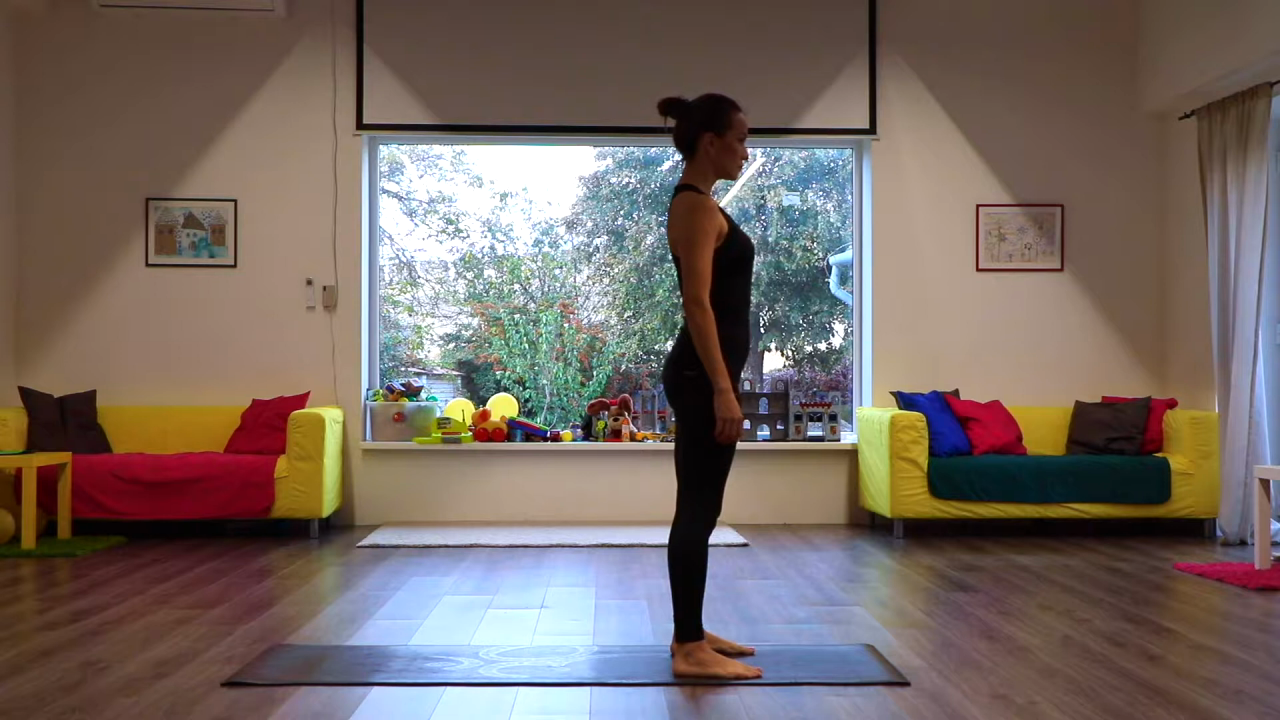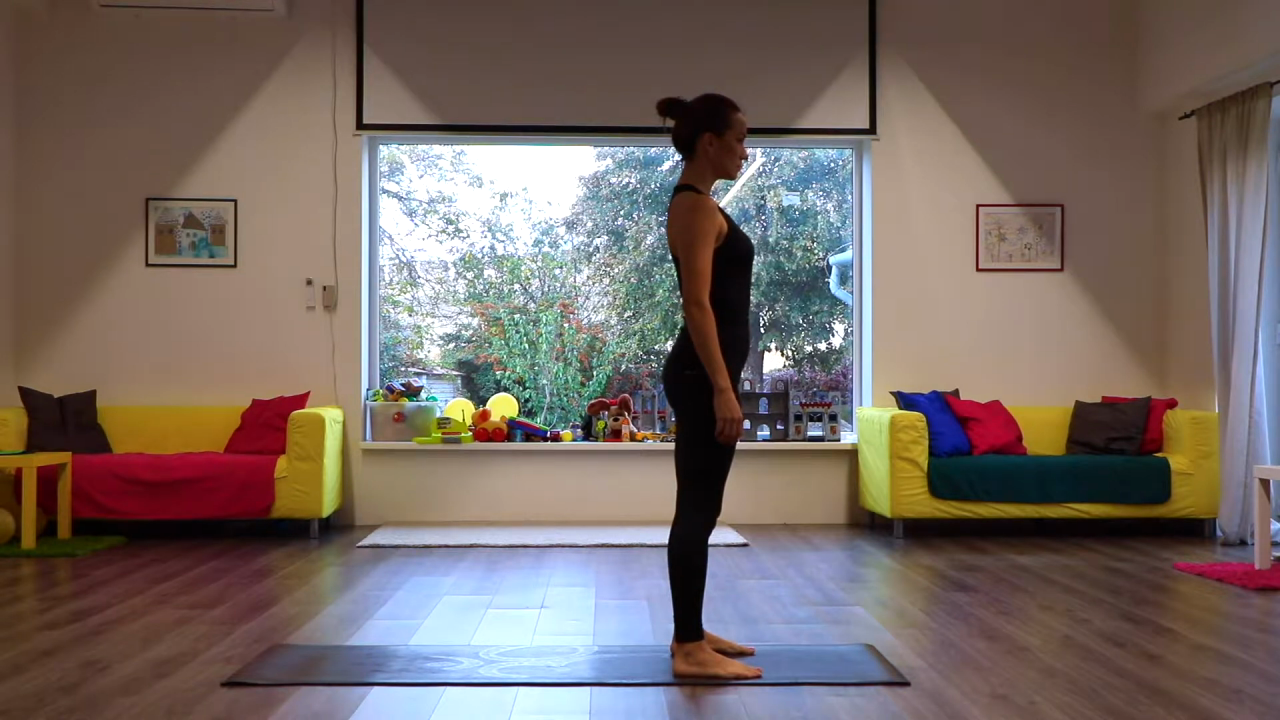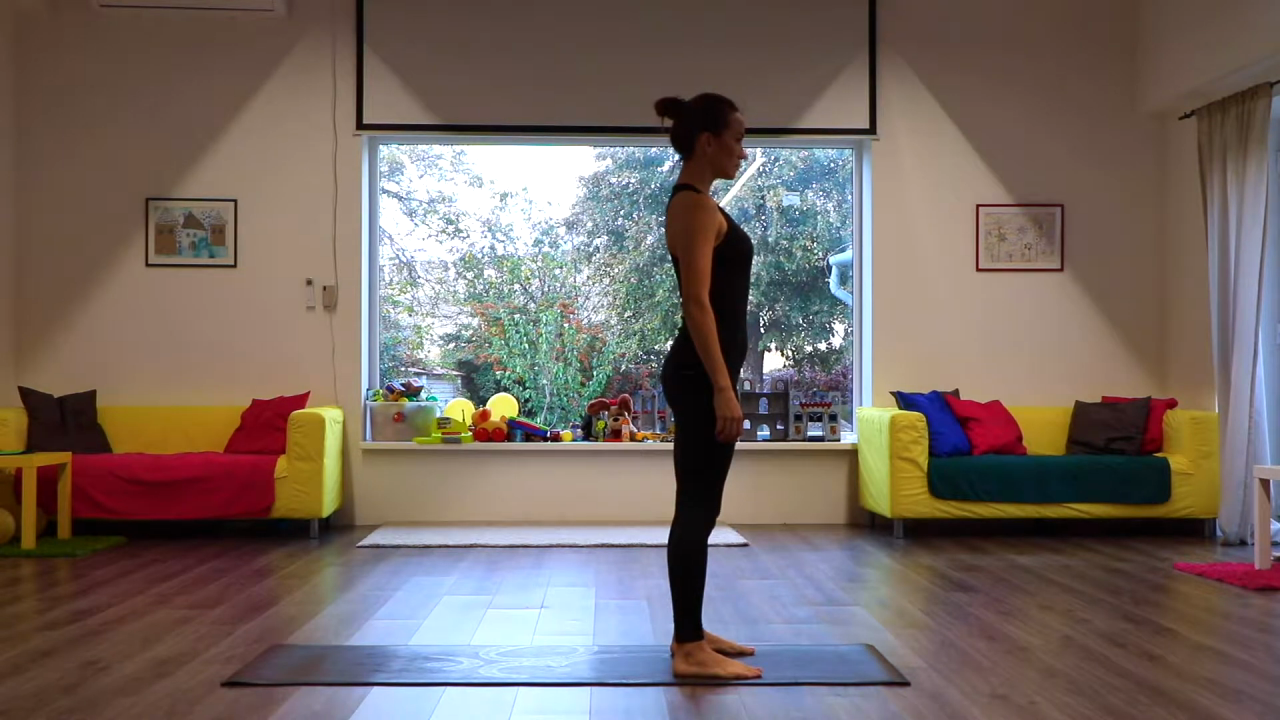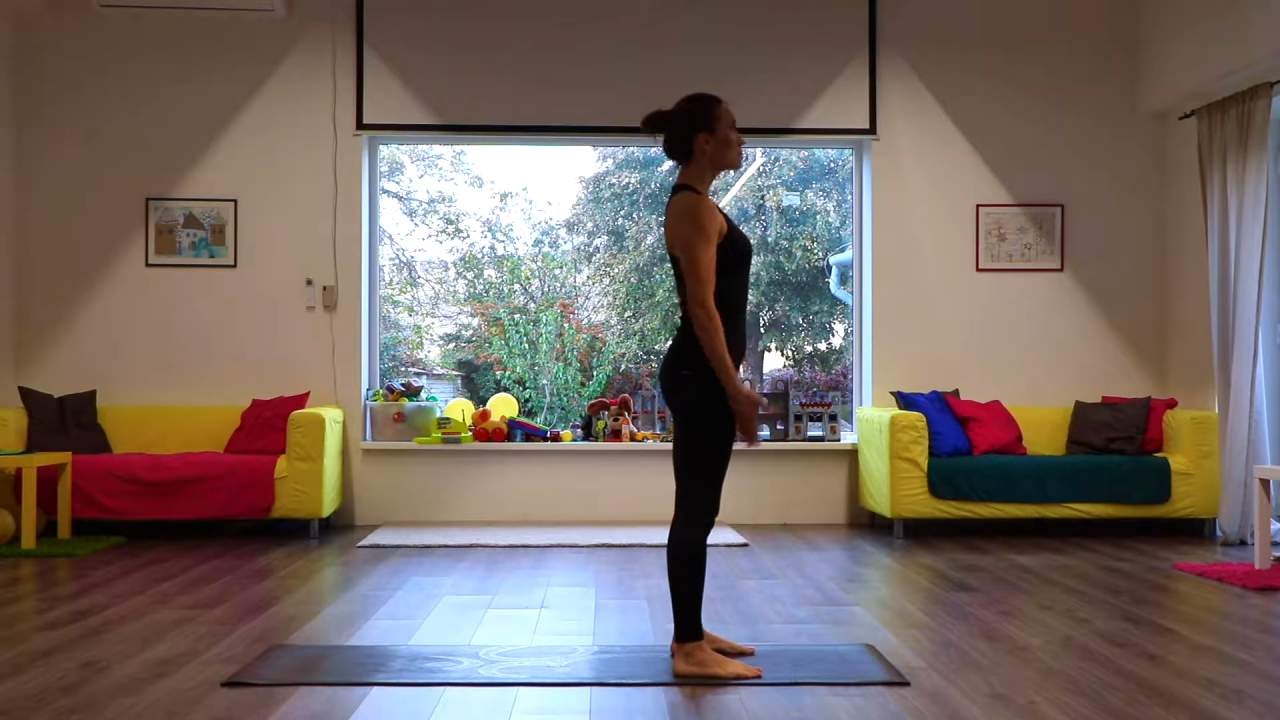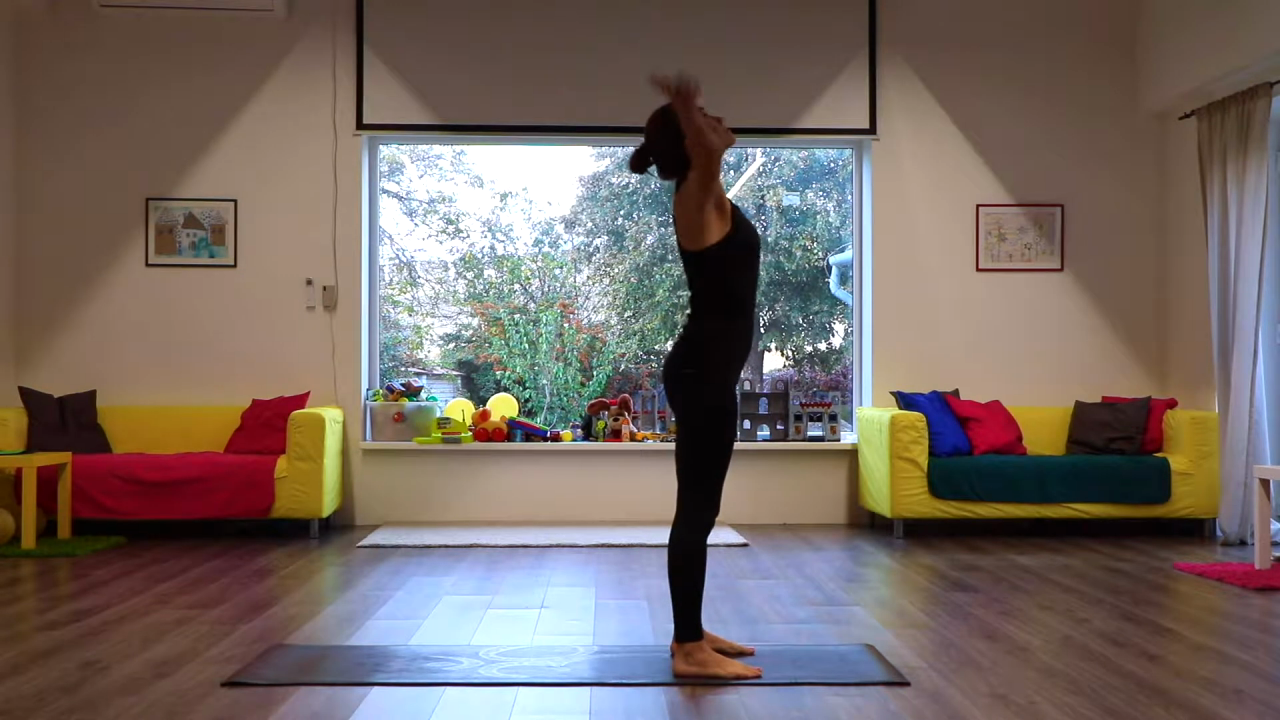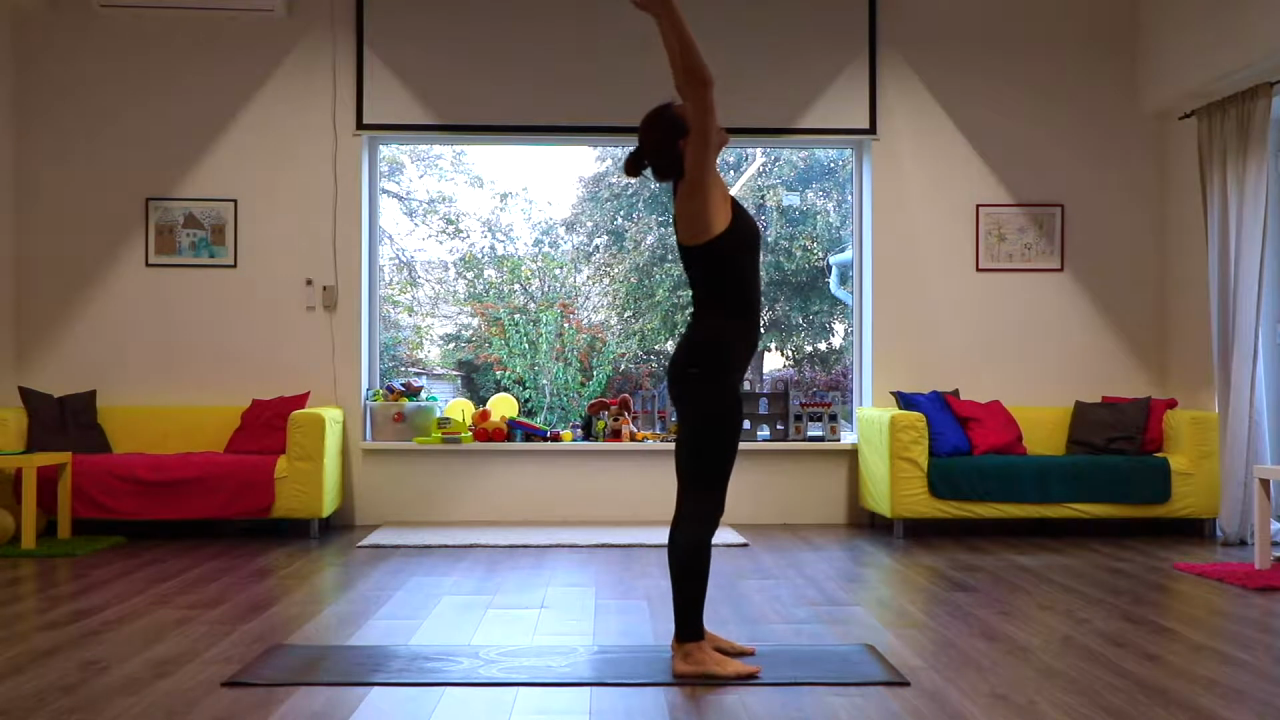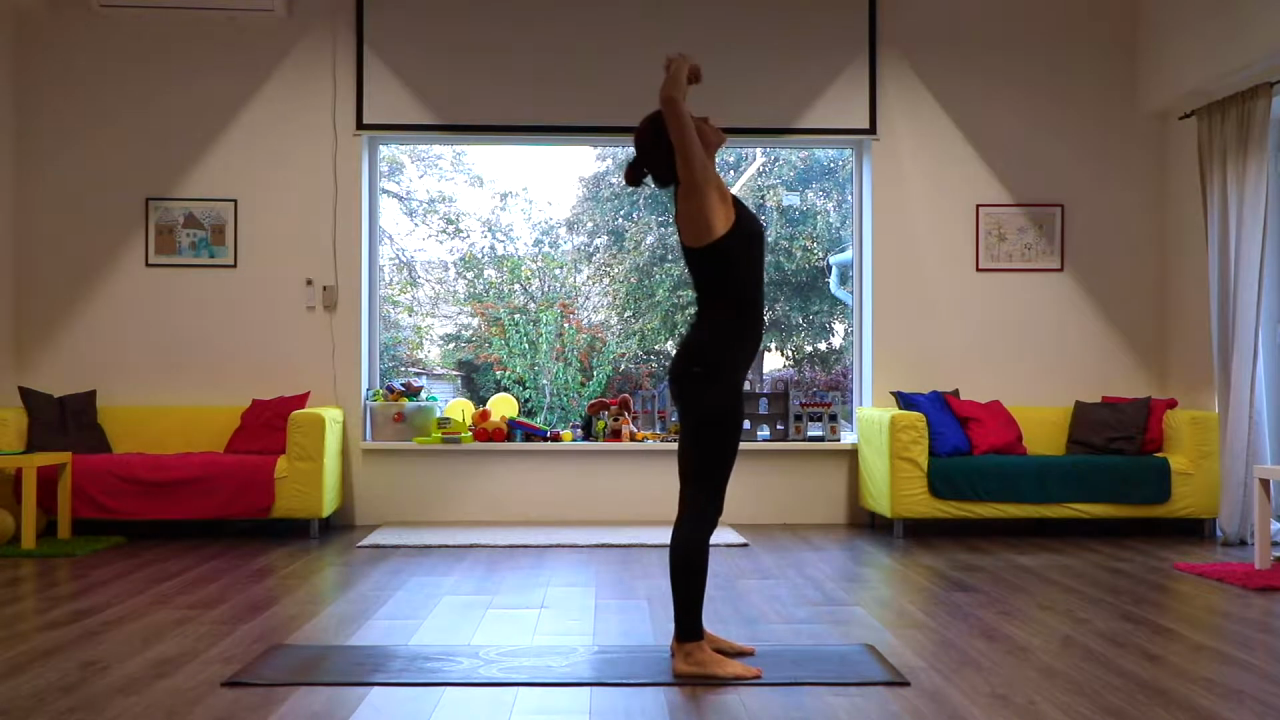
dt=0.7s
person 1, frame 1
left shoulder: (698, 203)
right shoulder: (696, 205)
right elbow: (697, 304)
right wrist: (723, 389)
left hip: (703, 372)
right hip: (702, 375)
left knee: (699, 508)
right knee: (697, 510)
left ankle: (691, 634)
right ankle: (690, 649)
person 1, frame 2
left shoulder: (697, 202)
right shoulder: (695, 205)
right elbow: (698, 304)
right wrist: (722, 389)
left hip: (704, 370)
right hip: (703, 375)
left knee: (699, 509)
right knee: (697, 510)
left ankle: (691, 633)
right ankle: (689, 648)
person 1, frame 3
left shoulder: (696, 202)
right shoulder: (694, 205)
right elbow: (697, 304)
right wrist: (722, 389)
left hip: (702, 372)
right hip: (701, 375)
left knee: (699, 509)
right knee: (697, 510)
left ankle: (691, 634)
right ankle: (689, 649)
person 1, frame 4
left shoulder: (696, 202)
right shoulder: (695, 205)
right elbow: (701, 306)
left wrist: (731, 382)
right wrist: (734, 385)
left hip: (704, 372)
right hip: (702, 376)
left knee: (698, 507)
right knee: (696, 510)
left ankle: (690, 634)
right ankle: (688, 649)
person 1, frame 5
left shoulder: (704, 195)
right shoulder: (701, 196)
left elbow: (699, 155)
right elbow: (705, 156)
left wrist: (680, 117)
right wrist: (683, 112)
left hip: (707, 367)
right hip: (704, 369)
left knee: (698, 508)
right knee: (696, 510)
left ankle: (691, 634)
right ankle: (688, 650)
person 1, frame 6
left shoulder: (703, 188)
right shoulder: (700, 189)
left elbow: (690, 91)
right elbow: (698, 83)
left hip: (709, 367)
right hip: (710, 369)
left knee: (700, 506)
right knee: (699, 508)
left ankle: (692, 632)
right ankle: (690, 648)
person 1, frame 7
left shoulder: (705, 190)
right shoulder: (699, 189)
left elbow: (676, 110)
right elbow: (671, 104)
left wrist: (681, 80)
right wrist: (679, 69)
left hip: (713, 367)
right hip: (711, 370)
left knee: (702, 507)
right knee: (699, 509)
left ankle: (692, 632)
right ankle: (690, 649)
